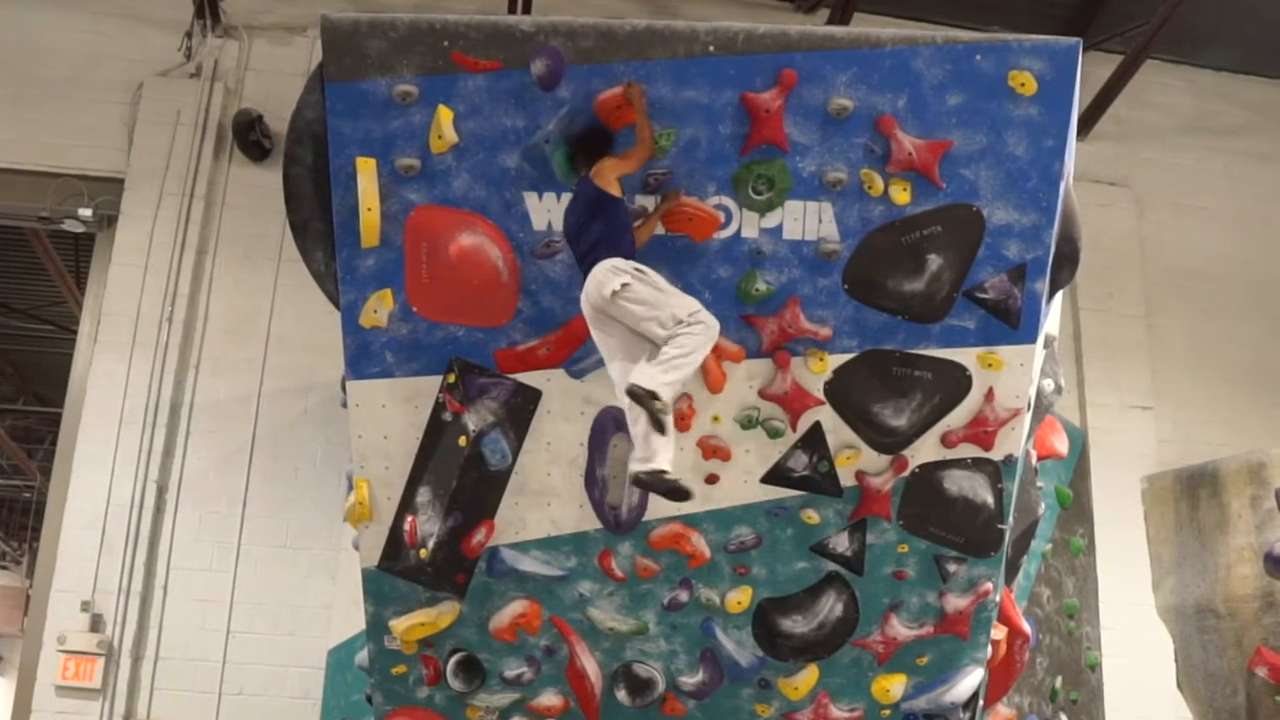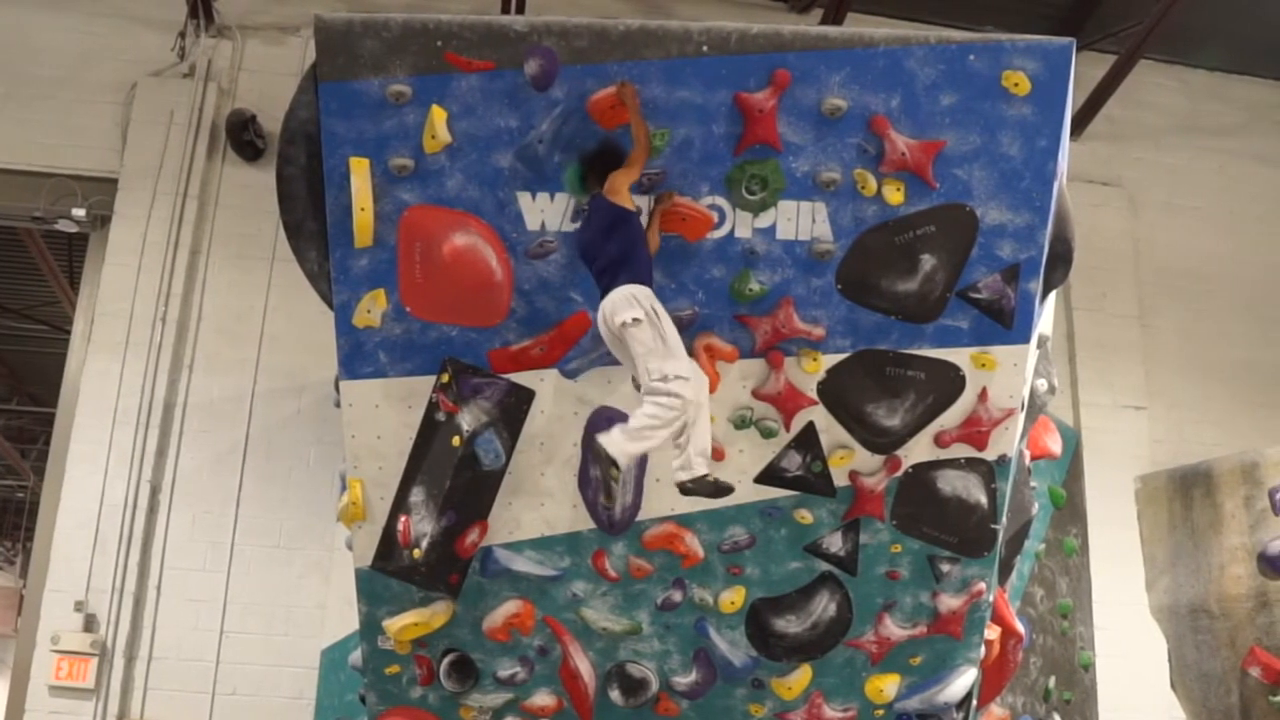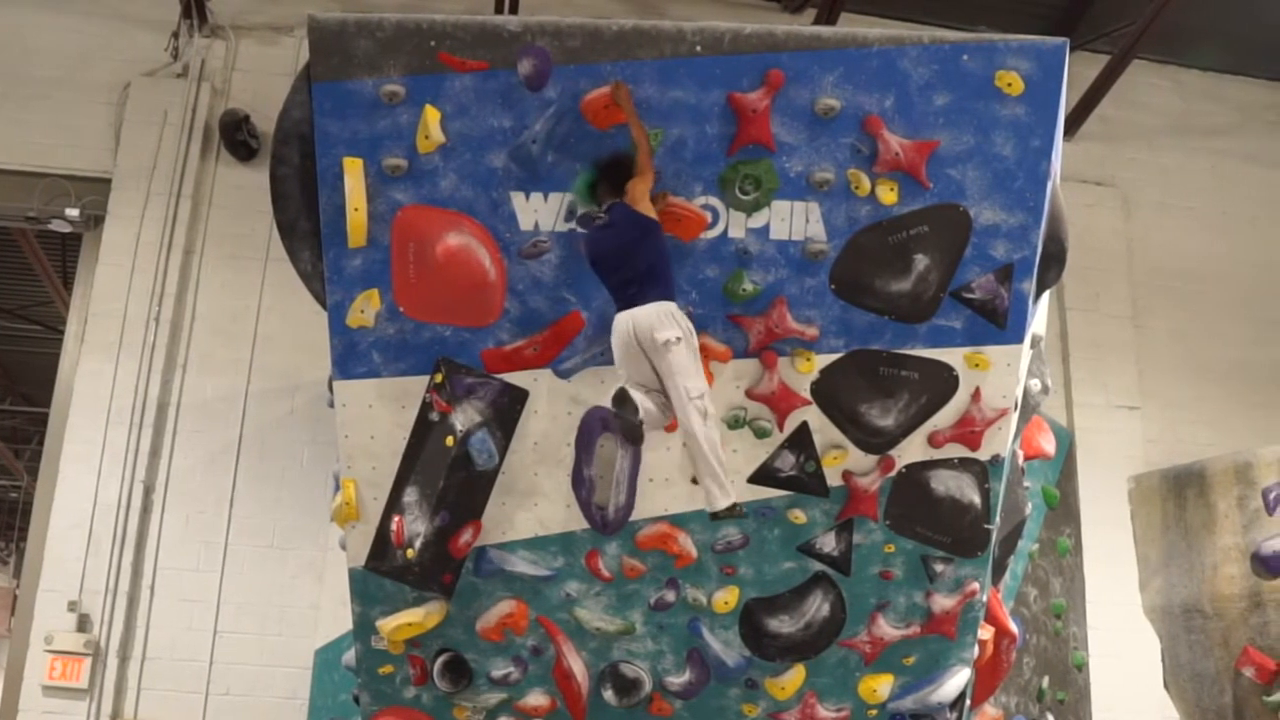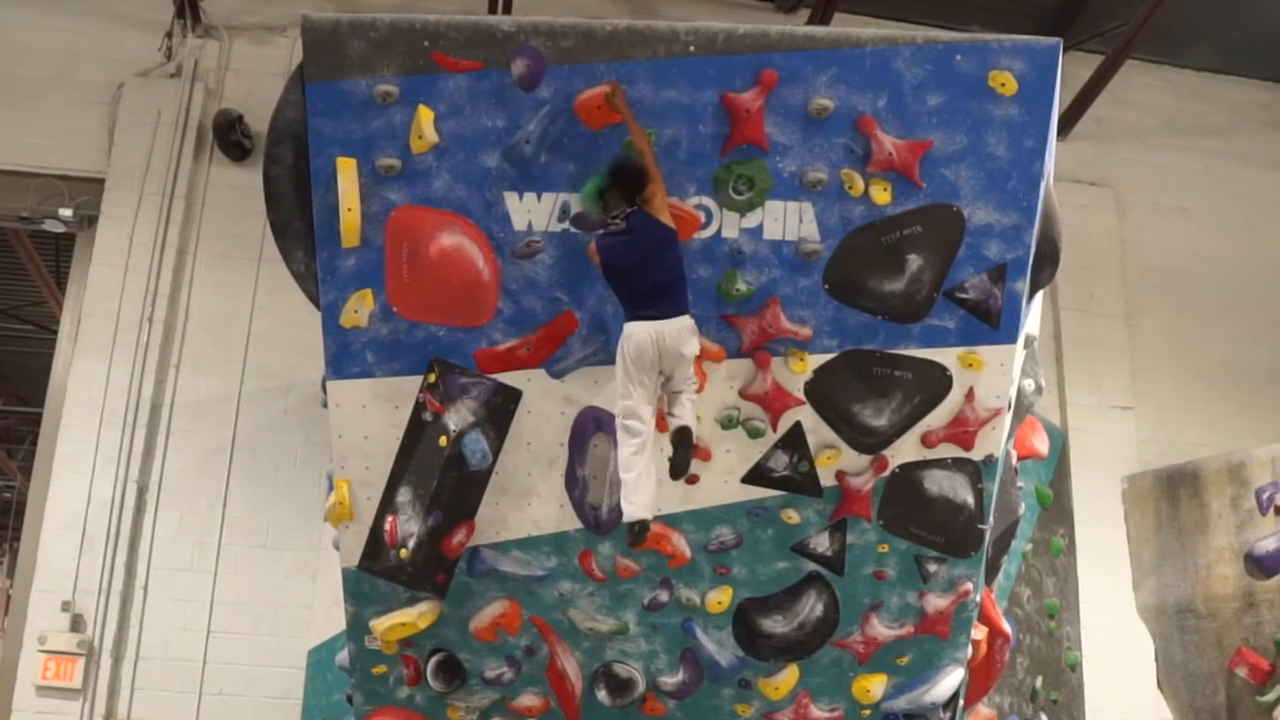
dt=0.4s
person 1, frame 1
left shoulder: (574, 213)
right shoulder: (602, 171)
right elbow: (645, 151)
left wrist: (660, 210)
right wrist: (639, 108)
left hip: (594, 293)
right hip: (614, 276)
left knee: (643, 375)
right knee: (701, 326)
left ankle: (651, 467)
right ankle: (648, 385)
person 1, frame 2
left shoulder: (585, 231)
right shoulder: (614, 186)
right elbow: (643, 148)
left wrist: (658, 211)
right wrist: (632, 107)
left hip: (610, 310)
right hip: (632, 302)
left knee: (691, 383)
right knee: (677, 390)
left ankle: (693, 470)
right ankle: (613, 447)
person 1, frame 3
left shoulder: (590, 239)
right shoulder: (635, 200)
right elbow: (645, 153)
right wrist: (627, 107)
left hip: (623, 324)
right hip: (661, 316)
left knee: (649, 395)
right knee: (693, 406)
left ankle: (630, 400)
right ankle: (720, 500)
person 1, frame 4
left shoulder: (598, 247)
right shoulder: (657, 214)
right elbow: (649, 160)
right wrist: (625, 112)
left hip: (637, 334)
right hip: (679, 328)
left knee: (634, 423)
right knee: (682, 390)
left ankle: (636, 514)
right ankle: (682, 428)
